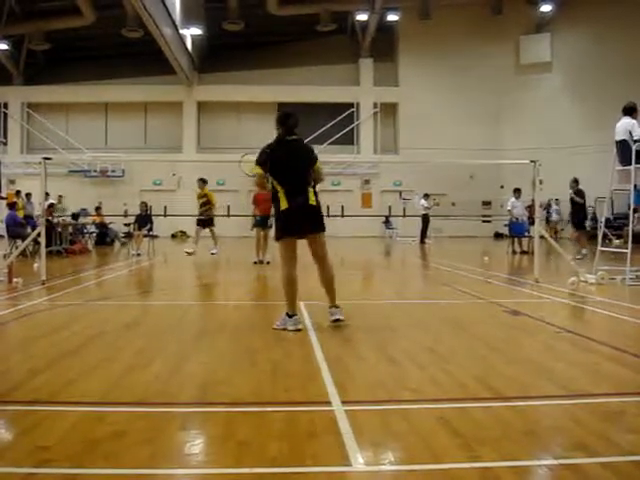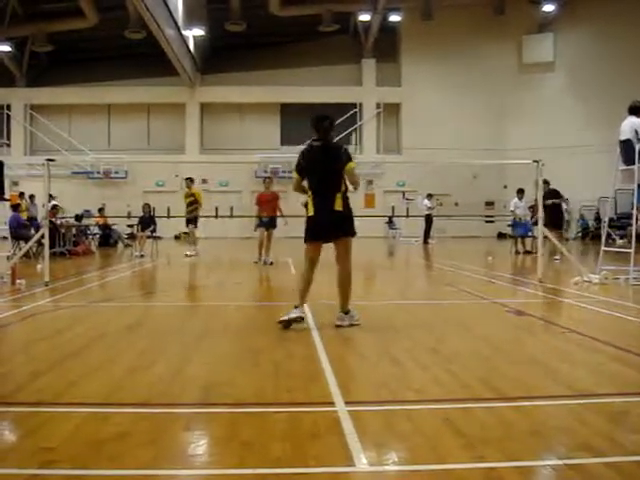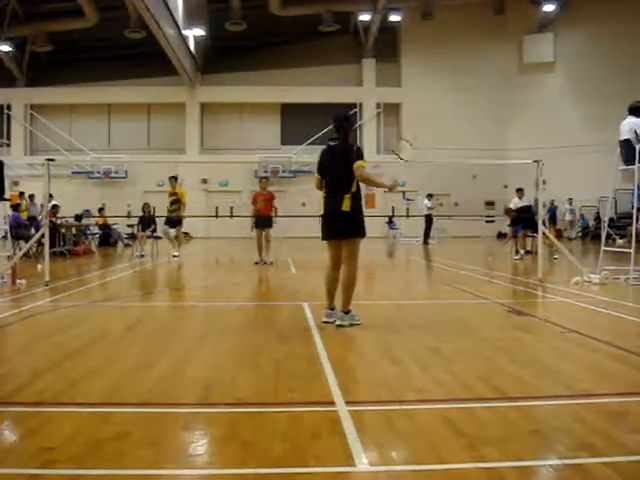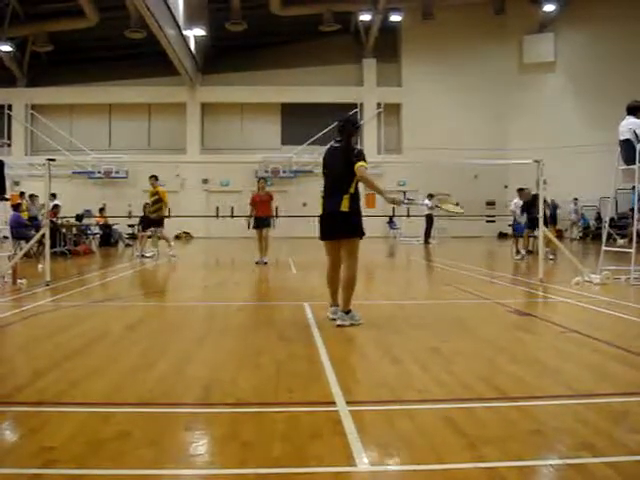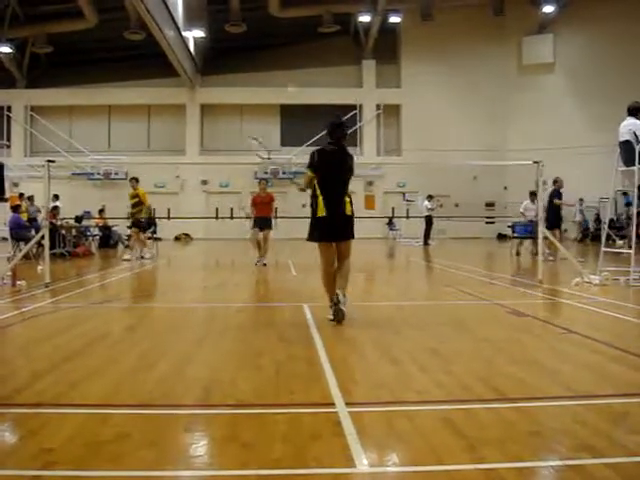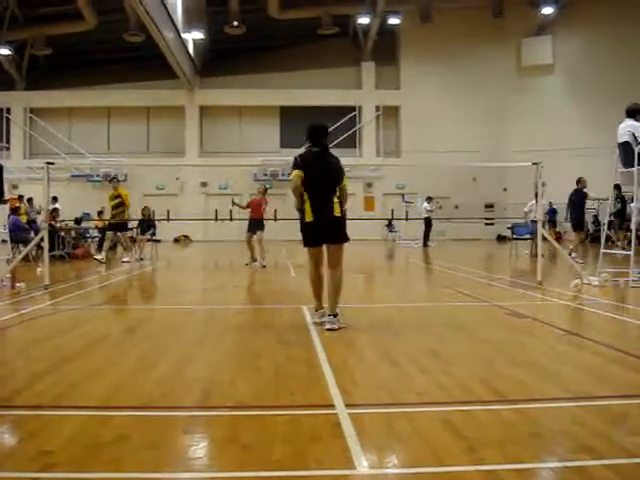
dt=0.5s
person 1, frame 1
left shoulder: (270, 150)
right shoulder: (306, 148)
left elbow: (259, 180)
right elbow: (319, 177)
left wrist: (269, 189)
left hip: (286, 209)
right hip: (310, 205)
left knee: (289, 263)
right knee: (322, 259)
left ankle: (292, 316)
right ankle: (334, 308)
person 1, frame 2
left shoulder: (305, 153)
right shoulder: (340, 151)
left elbow: (297, 186)
right elbow: (353, 179)
right wrist: (356, 184)
left hip: (315, 212)
right hip: (339, 210)
left knee: (309, 262)
right knee: (344, 263)
left ankle: (298, 308)
right ankle: (345, 313)
person 1, frame 3
left shoulder: (325, 152)
right shoulder: (353, 150)
left elbow: (319, 185)
right elbow: (361, 175)
right wrist: (387, 185)
left hip: (329, 210)
right hip: (348, 209)
left knee: (334, 262)
right knee: (349, 262)
left ankle: (329, 310)
right ankle: (344, 313)
person 1, frame 4
left shoulder: (328, 152)
right shoulder: (355, 152)
right elbow: (362, 175)
right wrist: (386, 197)
left hip: (327, 210)
right hip: (347, 210)
left knee: (333, 261)
right knee: (349, 262)
left ankle: (334, 307)
right ankle: (345, 312)
person 1, frame 5
left shoulder: (318, 154)
right shoulder: (348, 158)
left elbow: (307, 183)
left wrist: (307, 185)
left hip: (322, 212)
right hip: (344, 211)
left knee: (327, 261)
right knee: (344, 259)
left ankle: (333, 303)
right ankle: (340, 293)
person 1, frame 6
left shoulder: (302, 159)
right shoulder: (334, 160)
left elbow: (296, 184)
right elbow: (344, 193)
left wrist: (301, 200)
left hip: (310, 216)
right hip: (334, 214)
left knee: (315, 265)
right knee: (335, 267)
left ankle: (318, 310)
right ankle: (333, 316)
